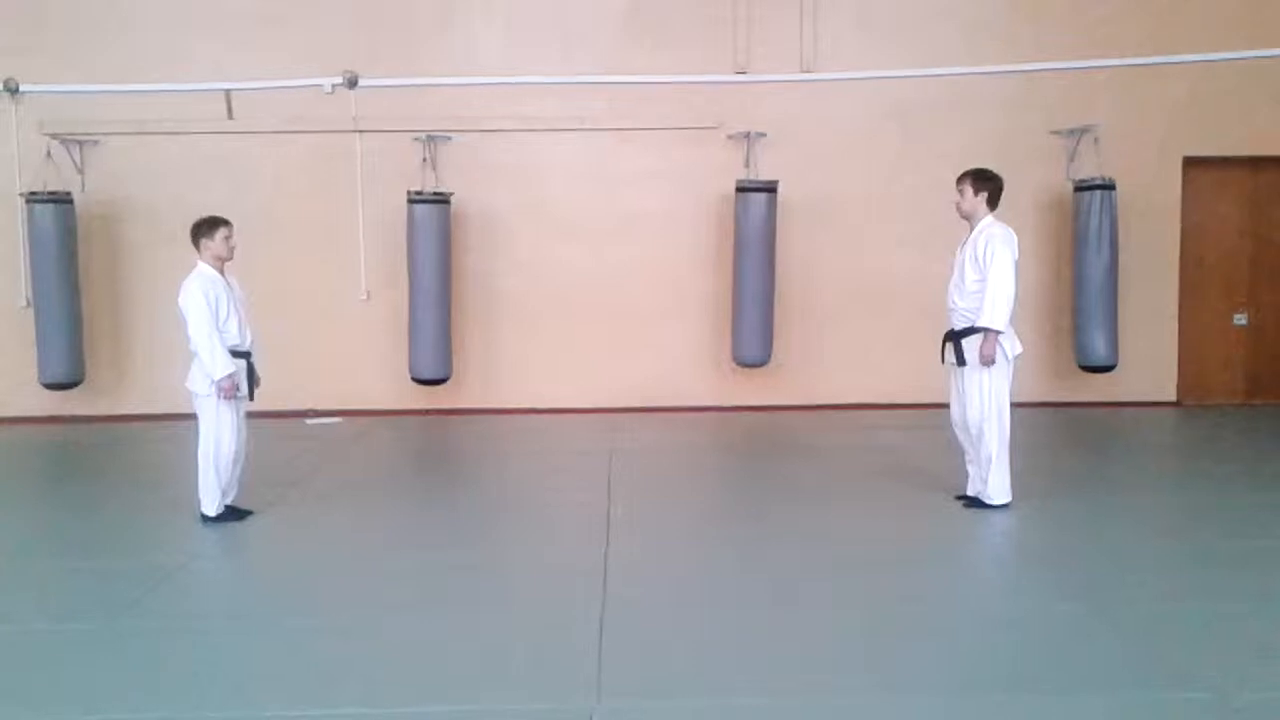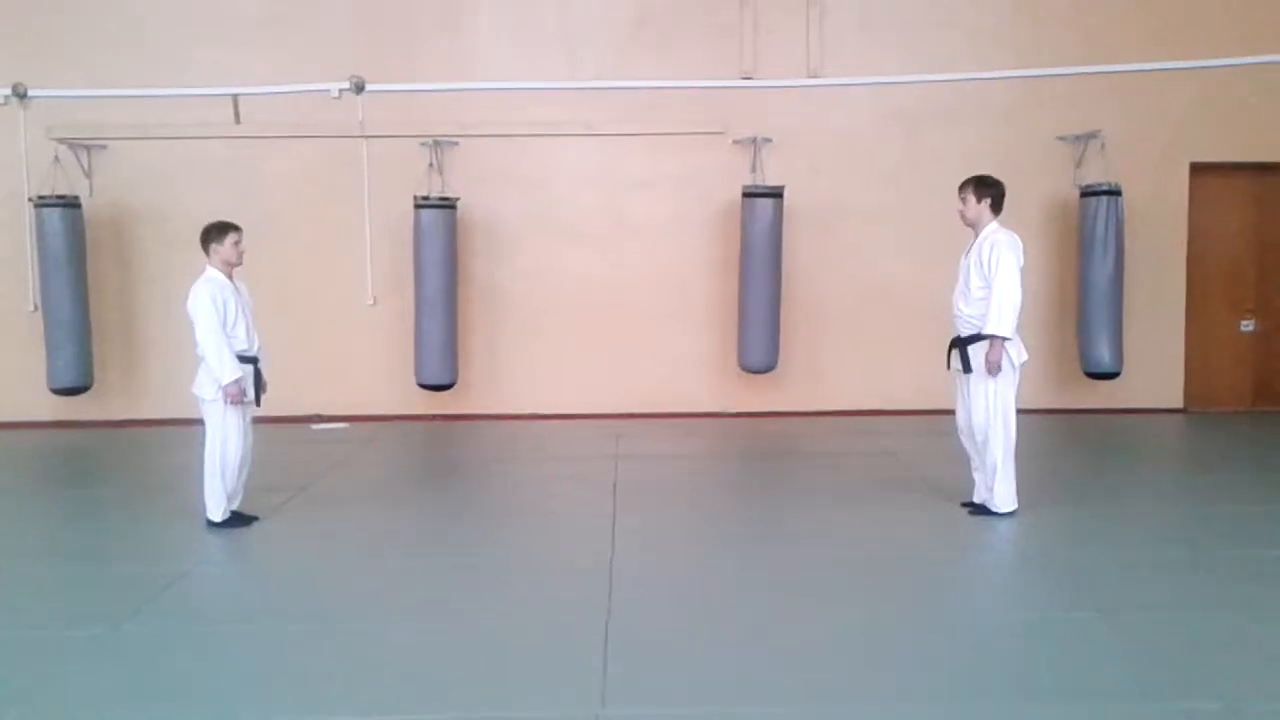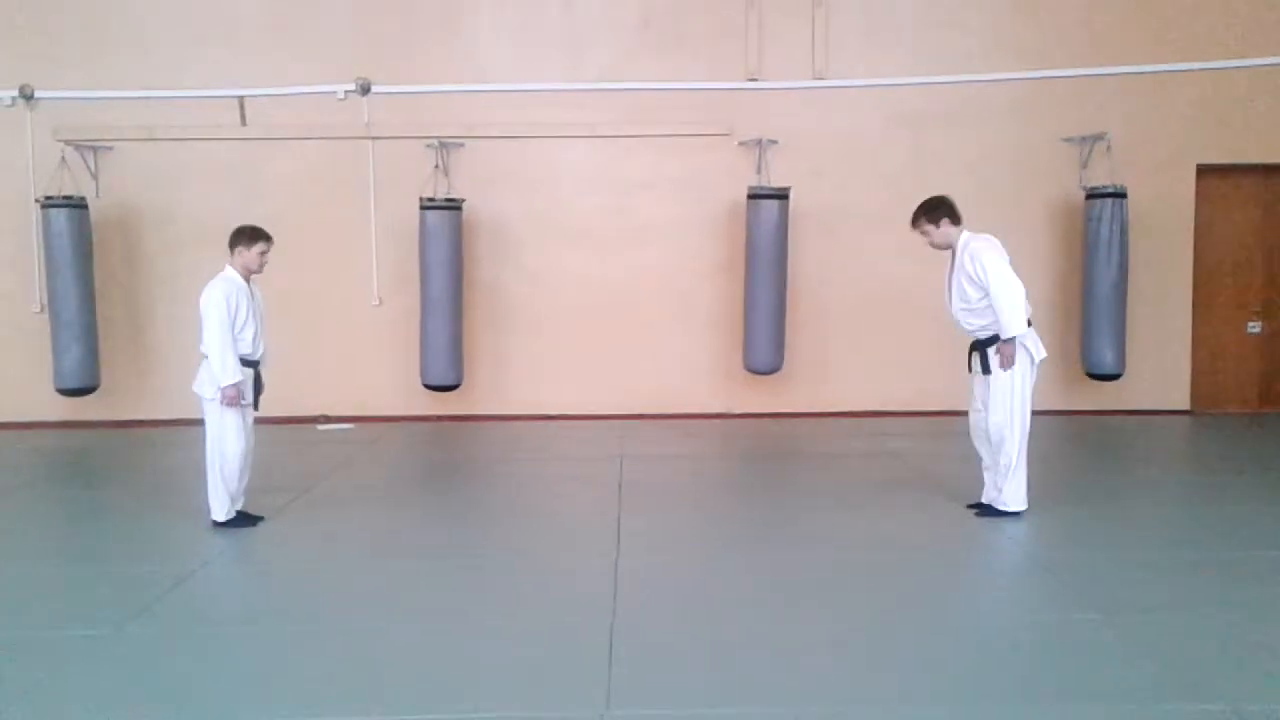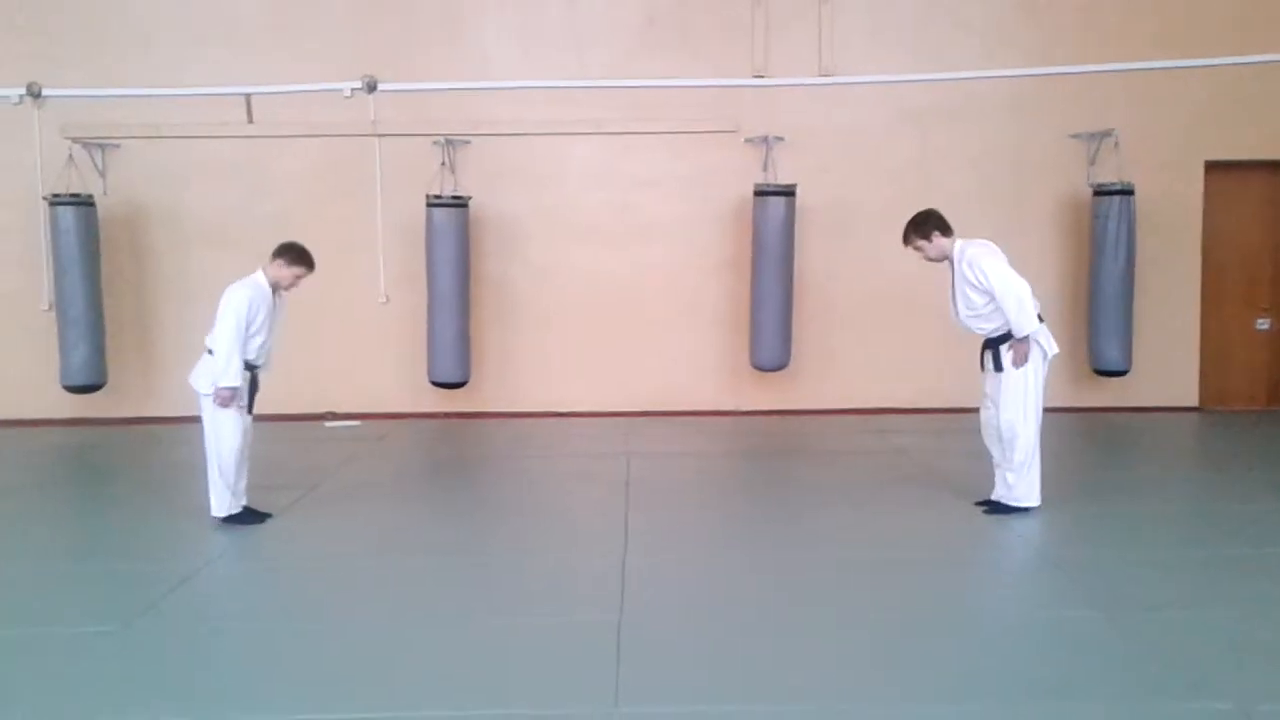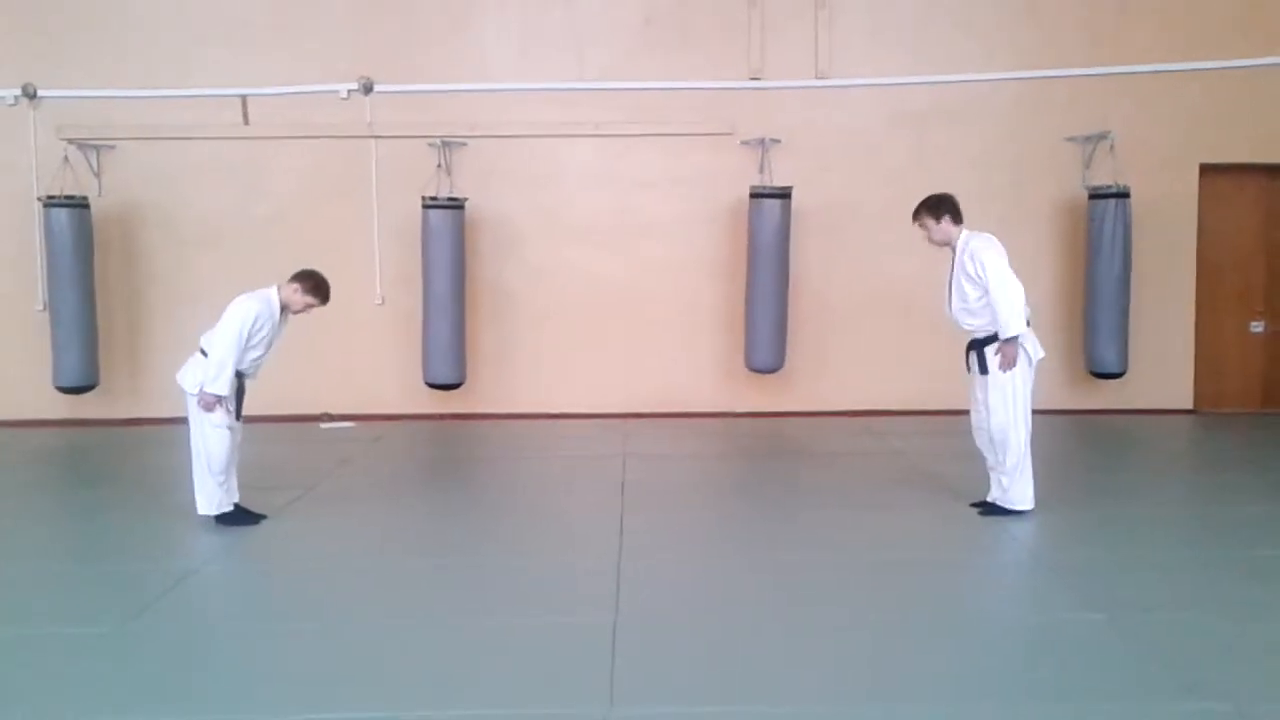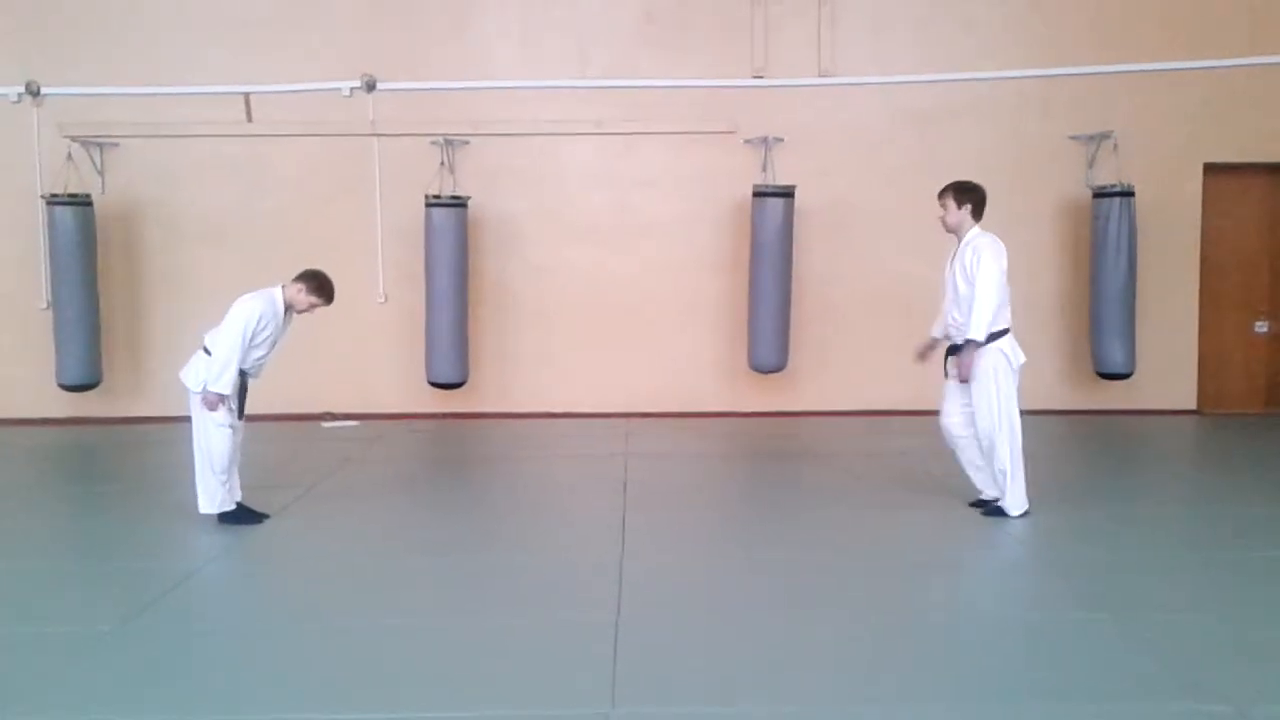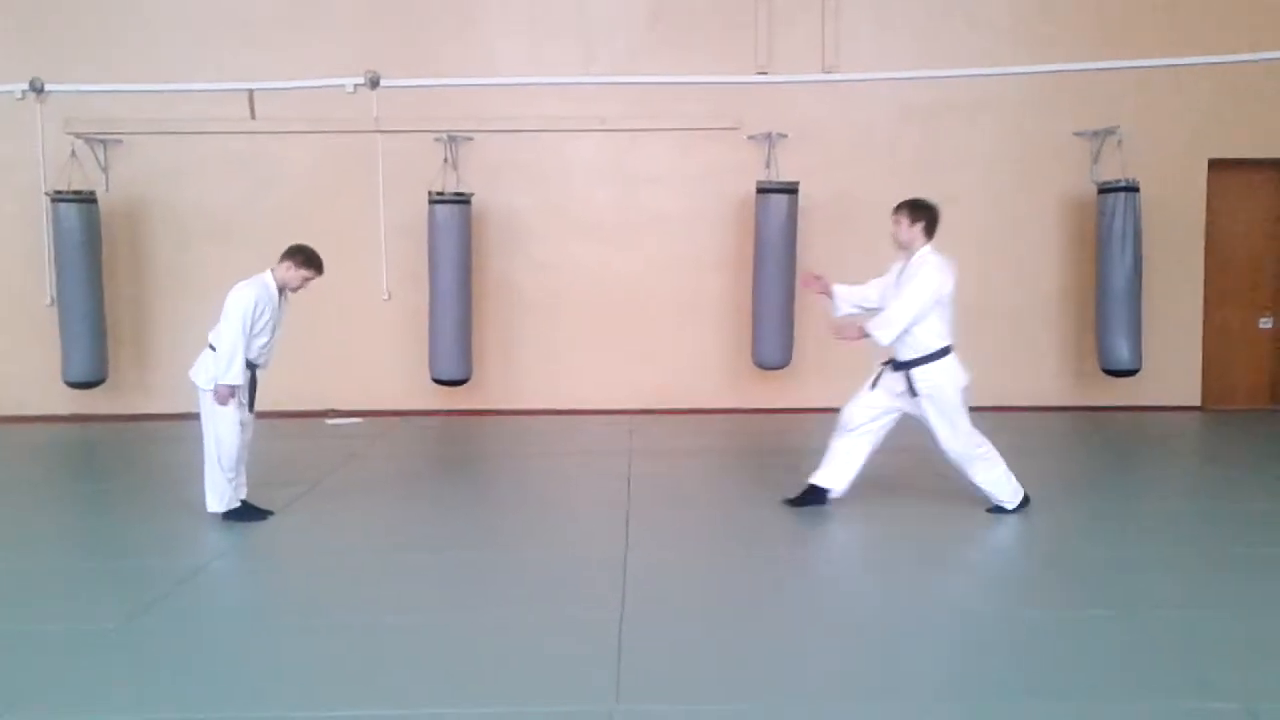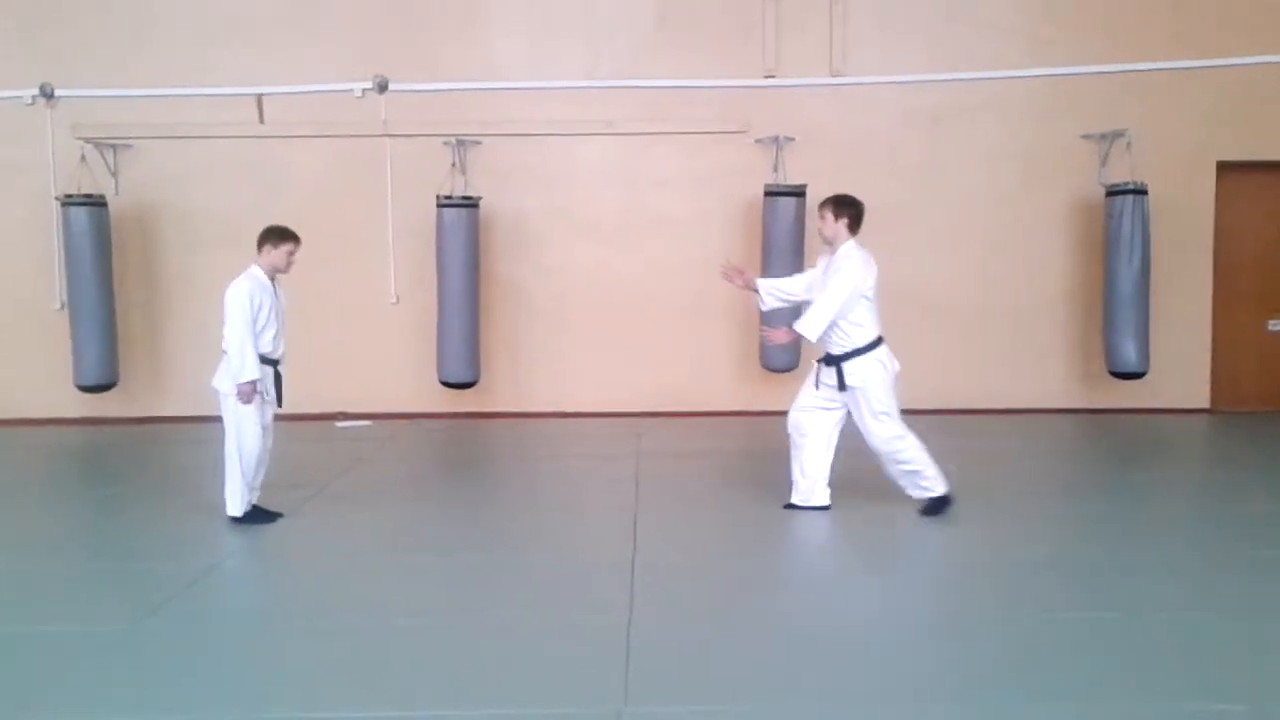
dt=0.4s
person 1, frame 1
left shoulder: (996, 236)
right shoulder: (974, 238)
left elbow: (1001, 290)
left wrist: (990, 337)
left hip: (984, 342)
right hip: (964, 341)
left knee: (985, 418)
right knee: (964, 417)
left ankle: (995, 493)
right ankle: (979, 486)
person 1, frame 2
left shoulder: (1001, 241)
right shoulder: (978, 244)
left elbow: (1007, 296)
left wrist: (997, 344)
left hip: (990, 348)
right hip: (970, 348)
left knee: (991, 425)
right knee: (970, 424)
left ankle: (1001, 500)
right ankle: (986, 494)
person 1, frame 3
left shoulder: (980, 248)
right shoulder: (962, 255)
left elbow: (1010, 292)
left wrist: (1010, 340)
right wrist: (987, 345)
left hip: (1008, 348)
right hip: (986, 349)
left knee: (1005, 424)
right knee: (982, 422)
left ankle: (1009, 500)
right ankle: (994, 494)
person 1, frame 4
left shoulder: (976, 255)
right shoulder: (960, 262)
left elbow: (1016, 292)
left wrist: (1022, 339)
right wrist: (1009, 343)
left hip: (1020, 345)
right hip: (1001, 347)
left knee: (1015, 422)
right knee: (994, 421)
left ankle: (1020, 496)
right ankle: (1006, 491)
person 1, frame 5
left shoulder: (980, 248)
right shoulder: (961, 253)
left elbow: (1008, 291)
left wrist: (1010, 341)
left hip: (1007, 348)
right hip: (986, 349)
left knee: (1006, 425)
right knee: (985, 424)
left ankle: (1015, 499)
right ankle: (1000, 493)
person 1, frame 6
left shoulder: (985, 246)
right shoulder: (962, 249)
left elbow: (986, 299)
left wrist: (971, 347)
right wrist: (936, 338)
left hip: (989, 353)
right hip: (965, 352)
left knee: (995, 429)
right knee: (955, 424)
left ankle: (1012, 502)
right ankle: (992, 491)
person 1, frame 7
left shoulder: (936, 267)
right shoulder: (903, 267)
left elbow: (906, 309)
right elbow: (874, 294)
left wrist: (864, 331)
right wrist: (830, 290)
left hip: (933, 372)
right hip: (901, 371)
left knee: (959, 440)
right knee: (856, 417)
left ankle: (1011, 497)
right ankle: (823, 487)
person 1, frame 8
left shoulder: (857, 262)
right shoulder: (830, 262)
left elbow: (829, 304)
right elbow: (798, 287)
left wrist: (792, 334)
right wrist: (753, 284)
left hip: (862, 365)
right hip: (834, 365)
left knee: (885, 433)
right knee: (803, 421)
left ankle: (934, 491)
right ankle: (811, 496)
person 2, frame 1
left shoulder: (228, 282)
right shoulder: (197, 285)
right elbow: (205, 336)
left wrist: (248, 368)
right wrist: (223, 374)
left hip: (236, 370)
right hip: (216, 376)
left knee: (235, 442)
right knee: (219, 443)
left ankle: (224, 501)
right ankle: (212, 508)
person 2, frame 2
left shoulder: (236, 287)
right shoulder: (206, 290)
right elbow: (212, 341)
left wrist: (256, 373)
right wrist: (230, 379)
left hip: (243, 376)
right hip: (223, 381)
left knee: (240, 447)
right knee: (225, 448)
left ankle: (230, 507)
right ankle: (217, 513)
person 2, frame 3
left shoulder: (250, 290)
right shoulder: (220, 290)
right elbow: (218, 342)
left wrist: (255, 376)
right wrist: (229, 383)
left hip: (245, 378)
right hip: (225, 382)
left knee: (242, 447)
right knee: (228, 448)
left ankle: (233, 507)
right ankle: (222, 513)
person 2, frame 4
left shoulder: (274, 296)
right shoulder: (244, 293)
right elbow: (227, 342)
left wrist: (252, 378)
right wrist: (226, 384)
left hip: (242, 377)
right hip: (220, 378)
left knee: (240, 442)
right knee: (226, 444)
left ankle: (237, 503)
right ankle: (227, 509)
person 2, frame 5
left shoulder: (280, 312)
right shoulder: (253, 306)
right elbow: (225, 349)
left wrist: (232, 386)
right wrist: (213, 390)
left hip: (229, 380)
right hip: (207, 378)
left knee: (229, 441)
right knee: (215, 443)
left ankle: (229, 502)
right ankle: (219, 507)
person 2, frame 6
left shoulder: (284, 311)
right shoulder: (256, 306)
right elbow: (229, 348)
left wrist: (228, 387)
right wrist: (216, 389)
left hip: (232, 377)
right hip: (210, 375)
left knee: (231, 441)
right knee: (217, 442)
left ankle: (232, 501)
right ankle: (222, 507)
person 2, frame 7
left shoulder: (279, 296)
right shoulder: (250, 293)
right elbow: (231, 340)
right wrist: (225, 382)
left hip: (241, 374)
right hip: (219, 374)
left knee: (239, 438)
right knee: (226, 439)
left ankle: (236, 498)
right ankle: (226, 504)
person 2, frame 8
left shoulder: (273, 287)
right shoulder: (245, 287)
right elbow: (238, 337)
right wrist: (246, 380)
left hip: (264, 376)
right hip: (244, 378)
left knee: (260, 442)
right knee: (246, 443)
left ankle: (248, 501)
right ankle: (239, 508)
